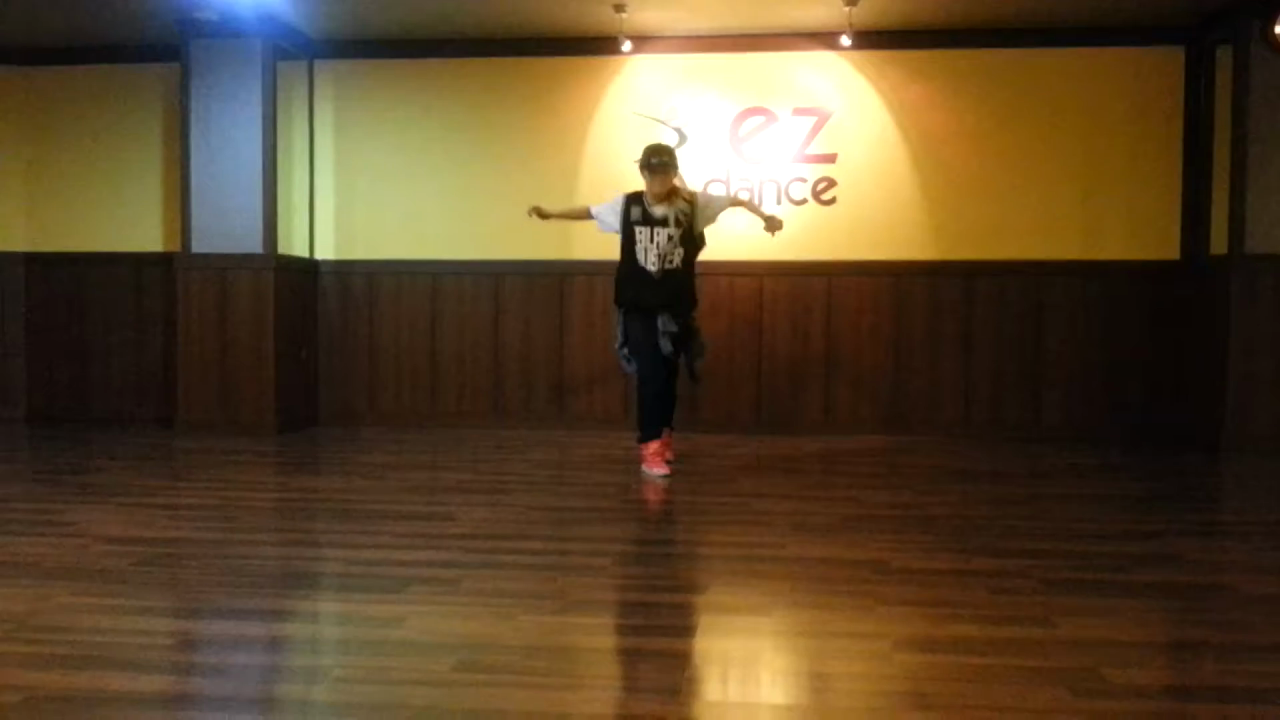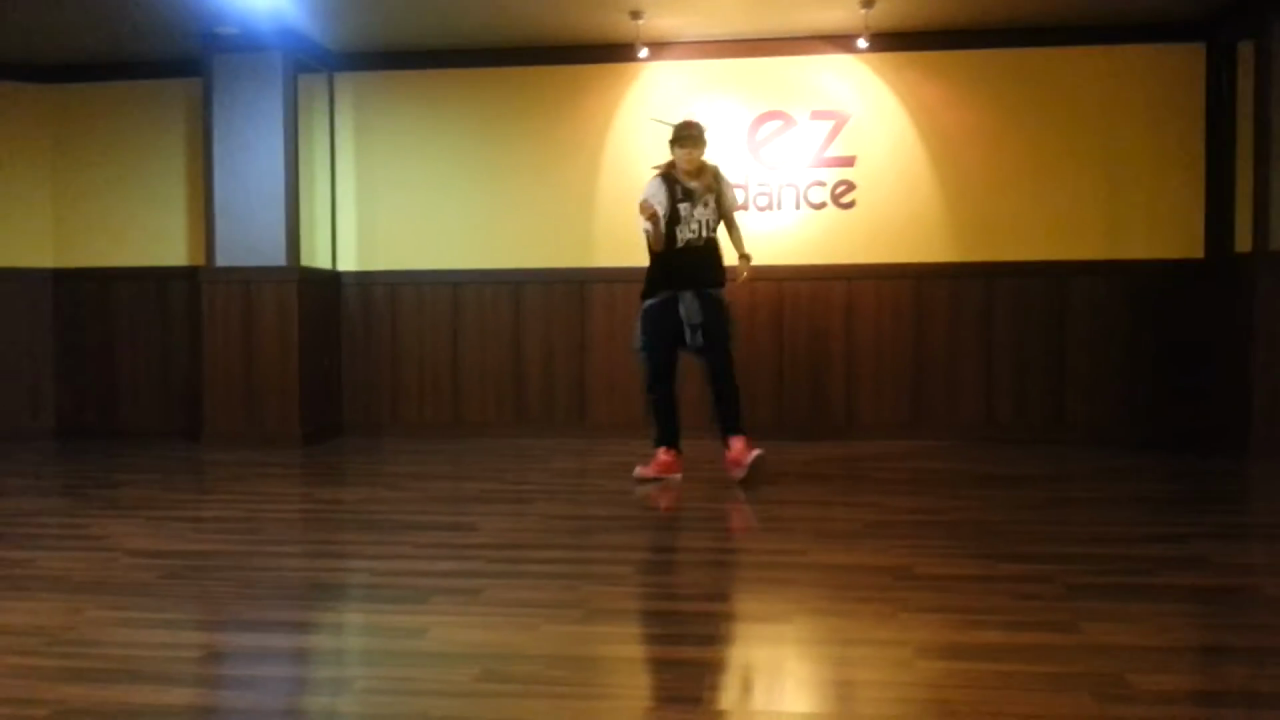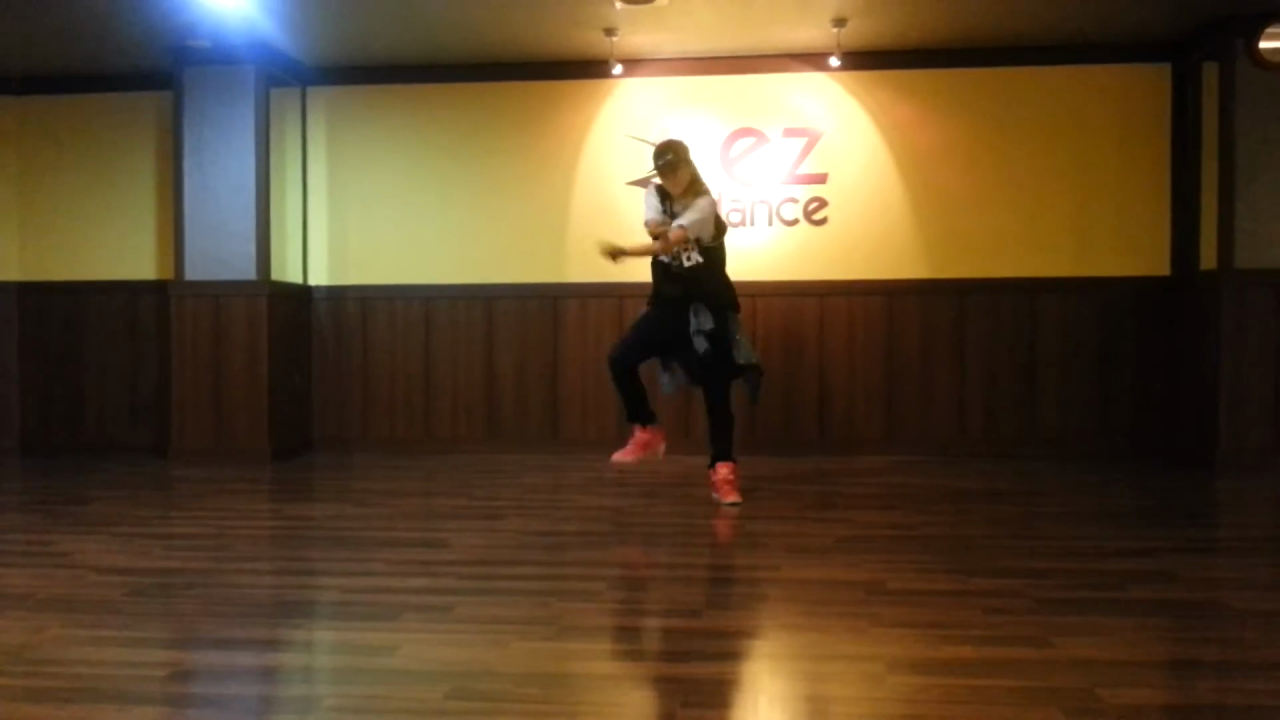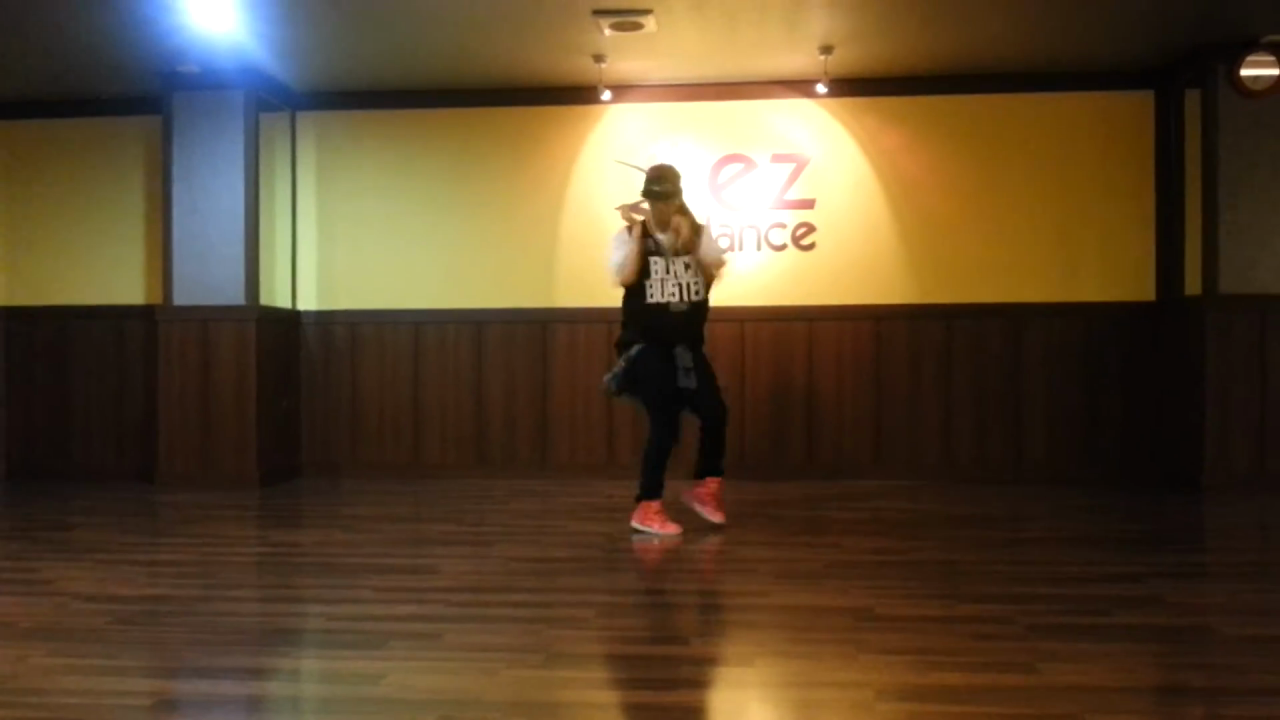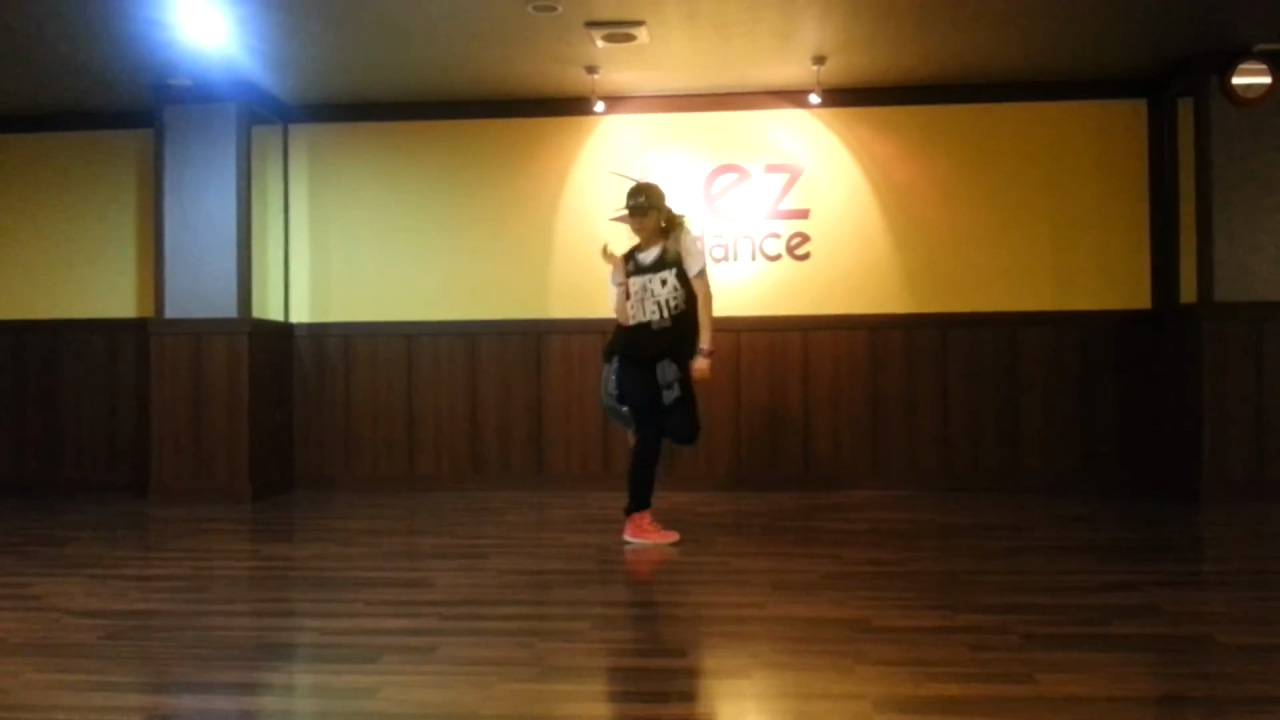
dt=0.5s
person 1, frame 1
left shoulder: (691, 203)
right shoulder: (626, 205)
left elbow: (733, 201)
right elbow: (592, 212)
left wrist: (764, 215)
right wrist: (550, 213)
left hip: (676, 305)
right hip: (638, 305)
left knee: (668, 374)
right knee: (649, 372)
left ankle: (663, 435)
right ankle: (651, 446)
person 1, frame 2
left shoulder: (716, 179)
right shoulder: (659, 185)
left elbow: (728, 216)
right elbow: (656, 244)
left wrist: (741, 253)
right wrist: (651, 222)
left hip: (706, 288)
right hip: (665, 291)
left knee: (720, 367)
right knee: (659, 375)
left ankle: (736, 449)
right ankle: (667, 455)
person 1, frame 3
left shoulder: (704, 203)
right shoulder: (655, 196)
left elbow: (669, 242)
right elbow: (655, 230)
left wrist: (624, 251)
right wrist: (658, 230)
left hip: (710, 306)
right hip: (668, 304)
left knee: (716, 391)
right knee: (620, 358)
left ankle: (723, 474)
right ankle: (646, 431)
person 1, frame 4
left shoulder: (697, 233)
right shoulder: (629, 235)
left elbow: (715, 271)
right elbow: (624, 278)
right wrist: (637, 231)
left hip: (687, 342)
right hip: (648, 343)
left knee: (715, 413)
right knee: (665, 422)
left ankle: (706, 491)
right ankle: (647, 508)
person 1, frame 5
left shoulder: (684, 242)
right shoulder: (628, 261)
left elbow: (703, 294)
right elbow: (624, 317)
left wrist: (704, 350)
right wrist: (618, 273)
left hip: (672, 356)
right hip: (634, 359)
left knee: (685, 430)
right knee: (649, 434)
left ankle: (642, 432)
right ankle: (638, 520)
